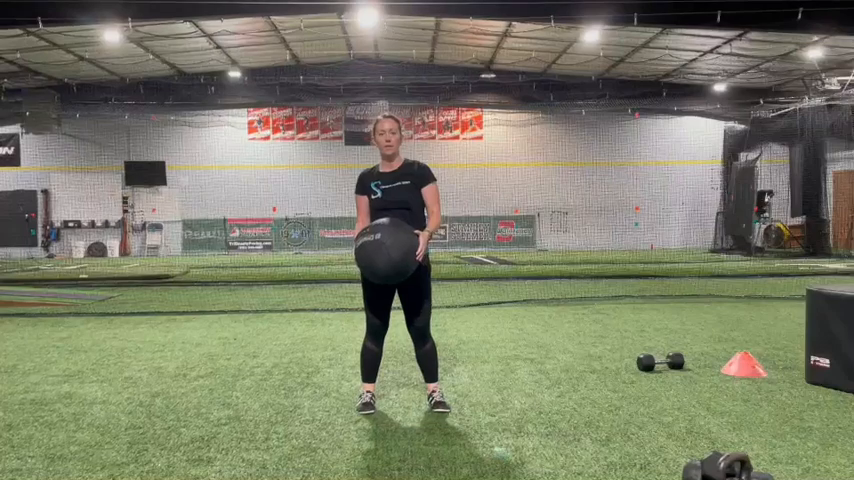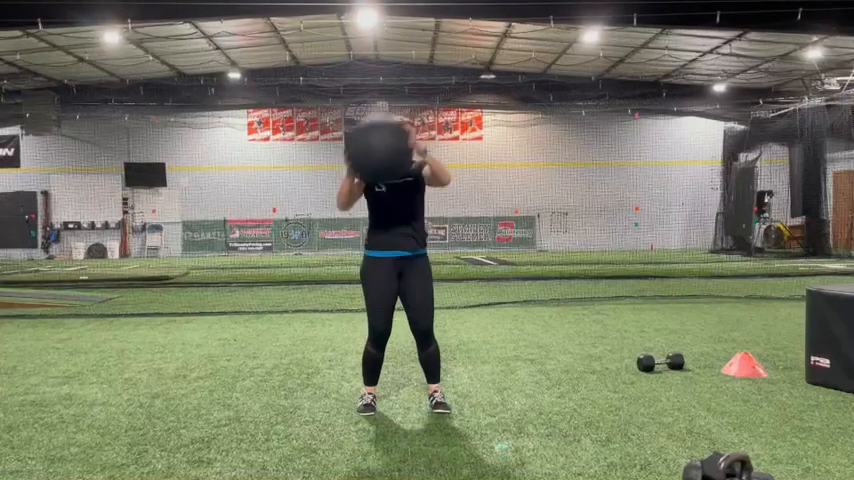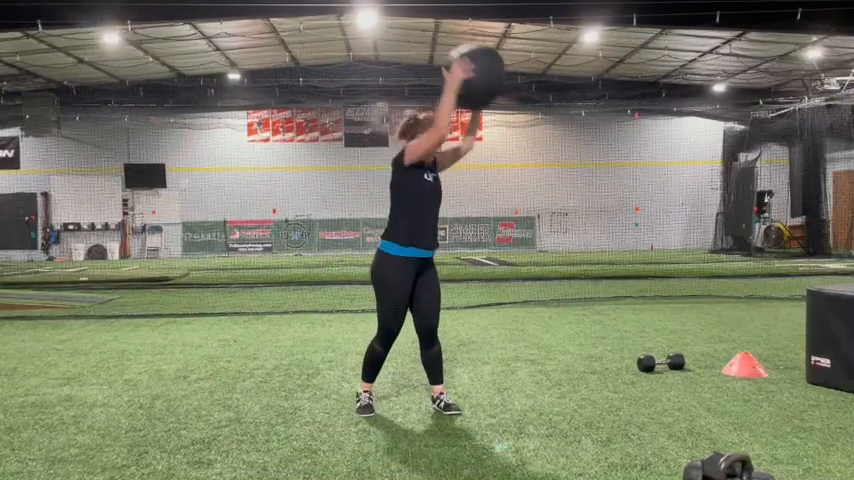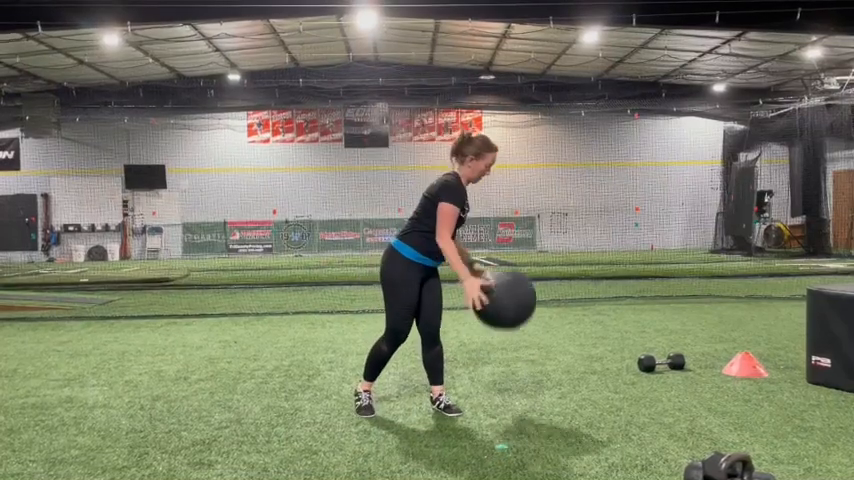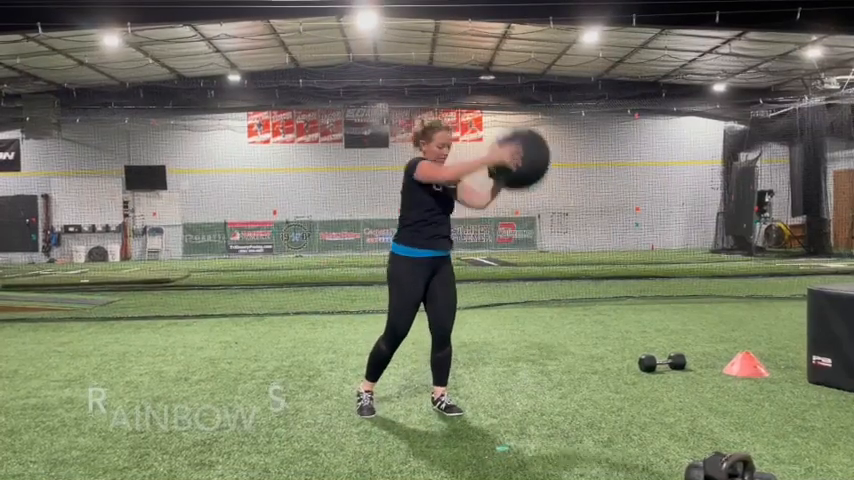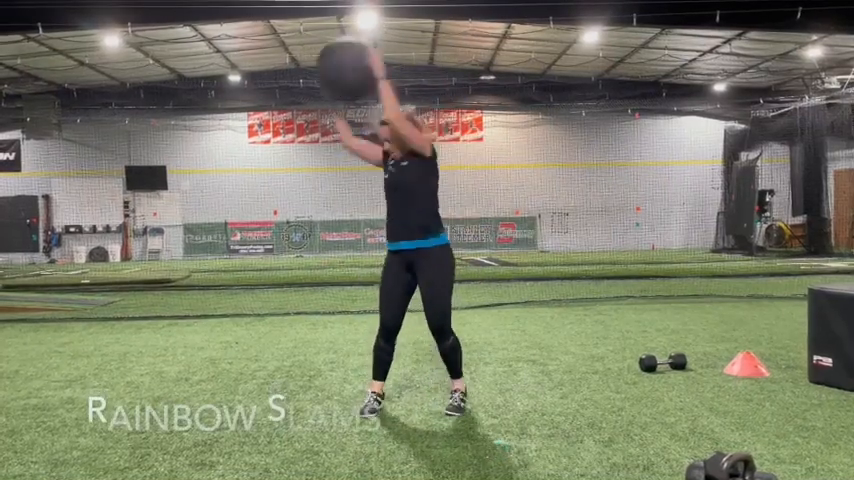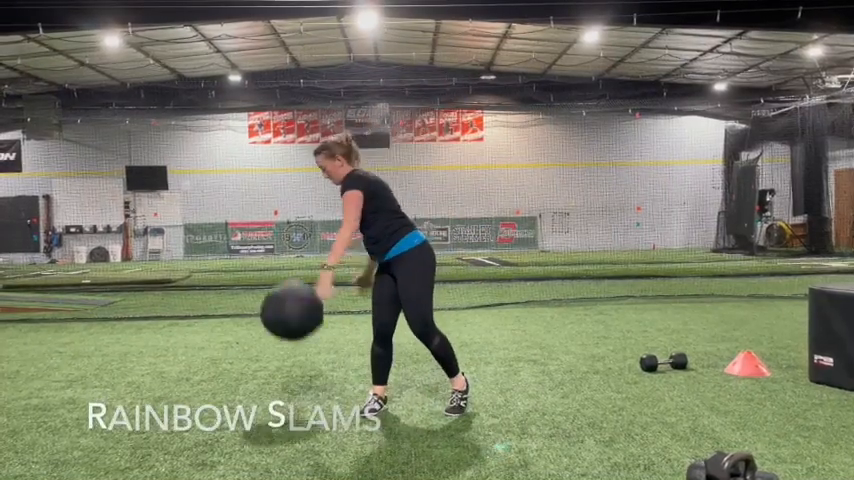
dt=0.5s
person 1, frame 1
left shoulder: (419, 171)
right shoulder: (366, 178)
left elbow: (435, 213)
right elbow: (363, 221)
left wrist: (426, 233)
left hip: (414, 261)
left knee: (420, 328)
right knee: (375, 327)
left ankle: (434, 391)
right ankle: (367, 391)
person 1, frame 2
left shoulder: (418, 172)
left elbow: (444, 178)
right elbow: (343, 204)
left wrist: (423, 152)
right wrist: (352, 171)
left hip: (415, 263)
right hip: (378, 264)
left knee: (424, 330)
right knee: (378, 332)
left ankle: (435, 392)
right ankle: (369, 393)
person 1, frame 3
left shoulder: (431, 165)
right shoulder: (406, 161)
left elbow: (468, 142)
right elbow: (439, 130)
left wrist: (476, 112)
right wrist: (453, 86)
left hip: (424, 263)
right hip: (394, 262)
left knee: (428, 331)
right knee: (388, 331)
left ankle: (438, 393)
right ankle: (365, 390)
person 1, frame 4
left shoulder: (457, 188)
right shoulder: (451, 187)
left elbow: (450, 240)
right elbow: (443, 239)
left wrist: (473, 270)
right wrist: (468, 280)
left hip: (426, 268)
right hip: (402, 265)
left knee: (431, 333)
right knee: (397, 333)
left ankle: (438, 395)
right ankle: (364, 390)
person 1, frame 5
left shoulder: (451, 179)
right shoulder: (416, 167)
left elbow: (478, 201)
right elbow: (444, 172)
right wrist: (492, 157)
left hip: (441, 262)
right hip: (408, 261)
left knee: (443, 332)
right knee: (396, 331)
left ankle: (440, 395)
right ankle: (366, 389)
person 1, frame 6
left shoulder: (424, 154)
right shoulder: (388, 161)
left elbow: (396, 119)
right elbow: (350, 140)
left wrist: (381, 77)
left hip: (432, 253)
right hip: (398, 257)
left knee: (440, 327)
right knee: (387, 327)
left ankle: (459, 387)
right ankle: (376, 392)
person 1, frame 7
left shoulder: (353, 183)
right shoulder: (364, 183)
left elbow: (348, 230)
left wrist: (327, 271)
right wrist: (369, 270)
left hip: (413, 258)
right hip: (391, 264)
left knee: (422, 327)
right knee: (381, 331)
left ankle: (459, 384)
right ankle: (378, 394)
